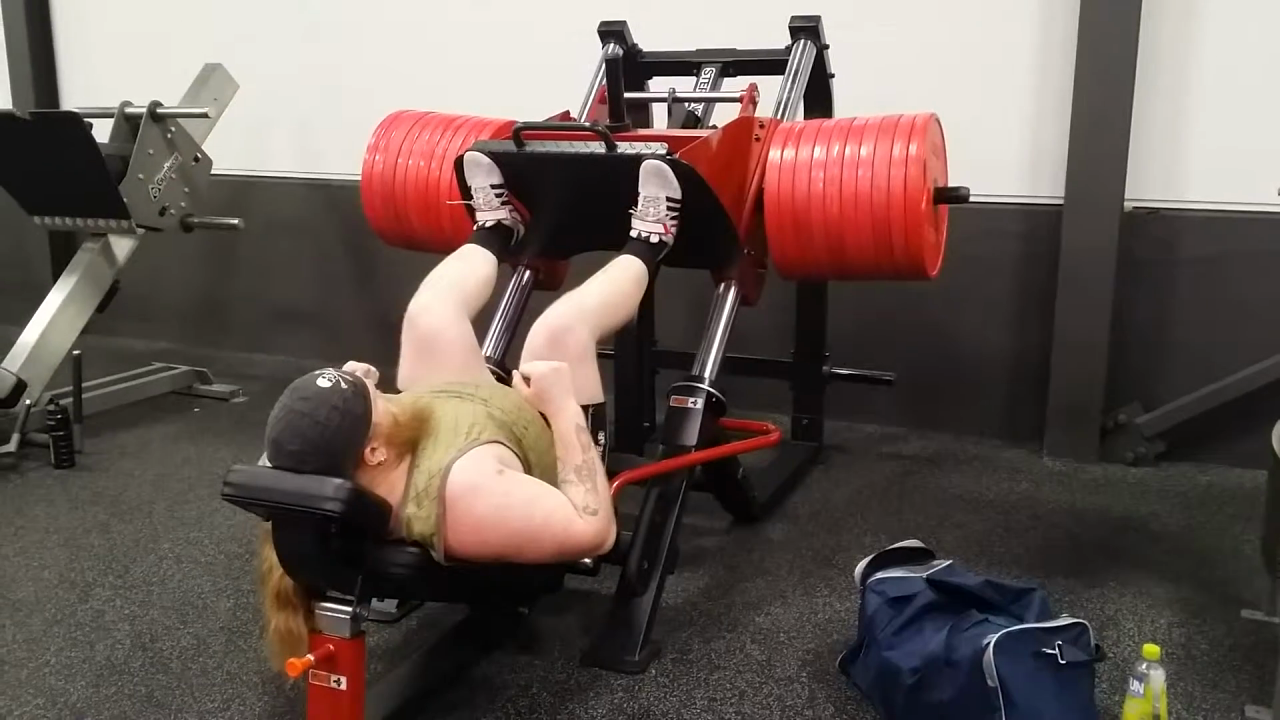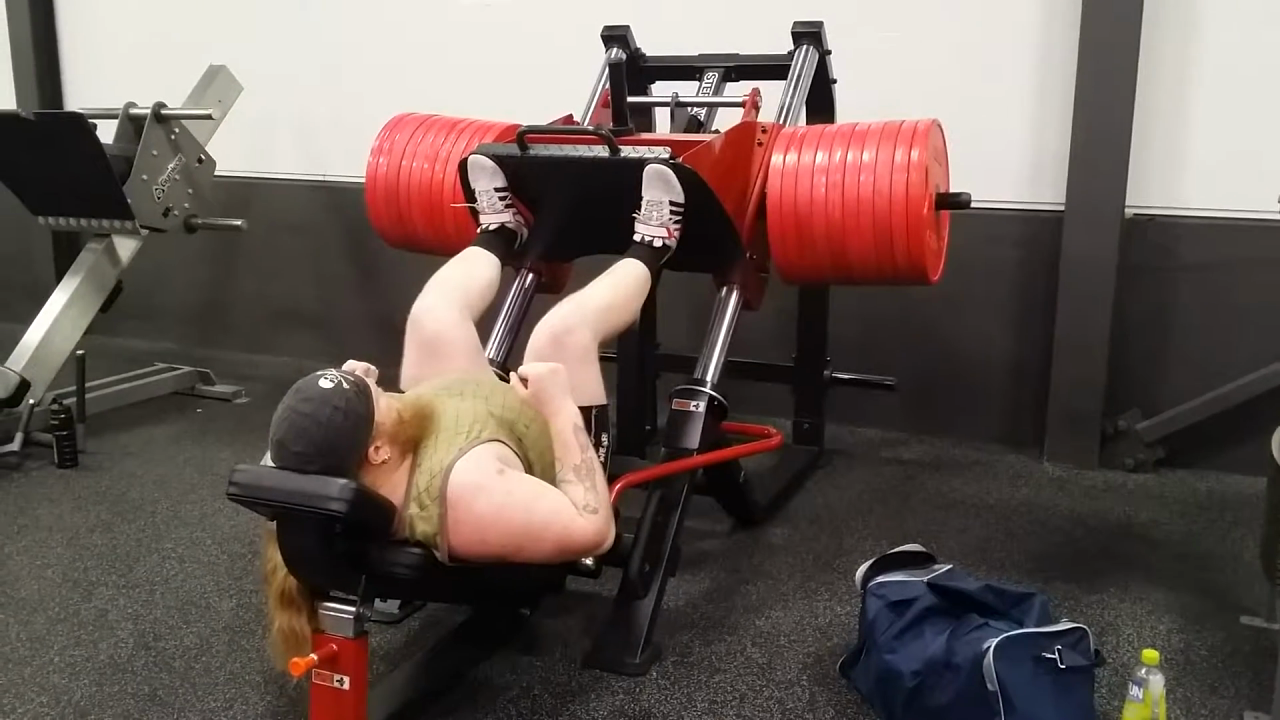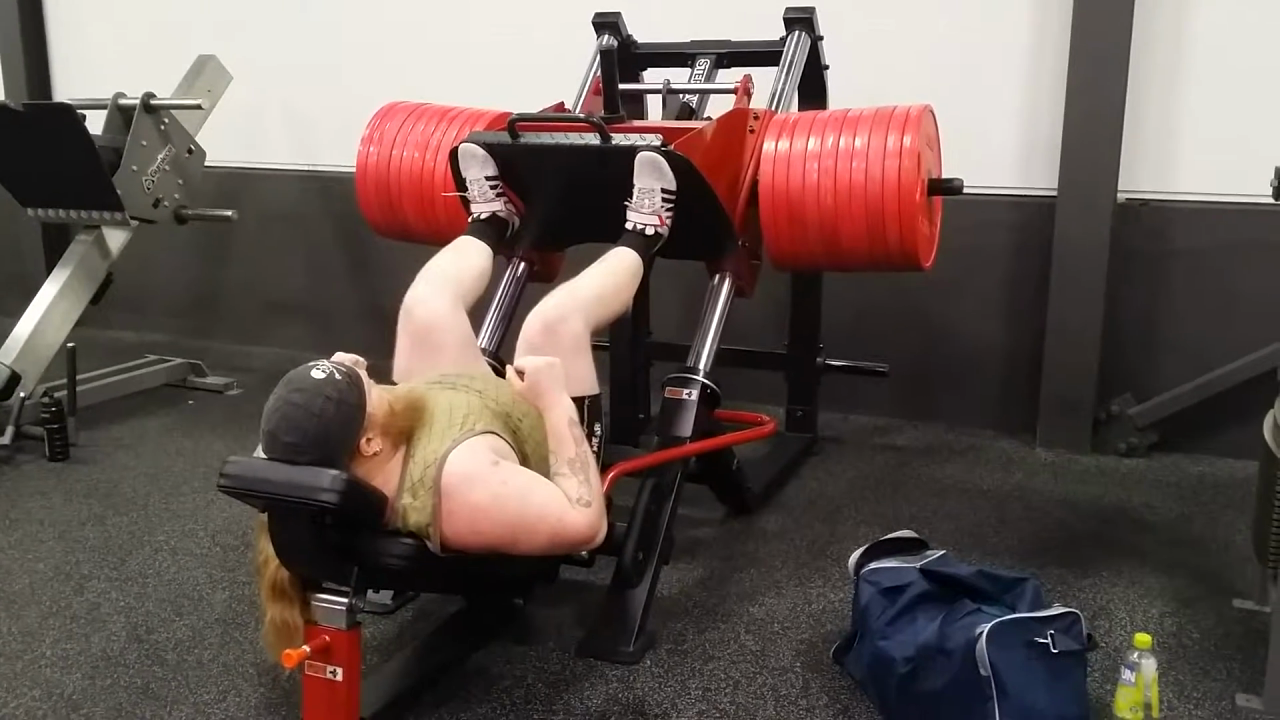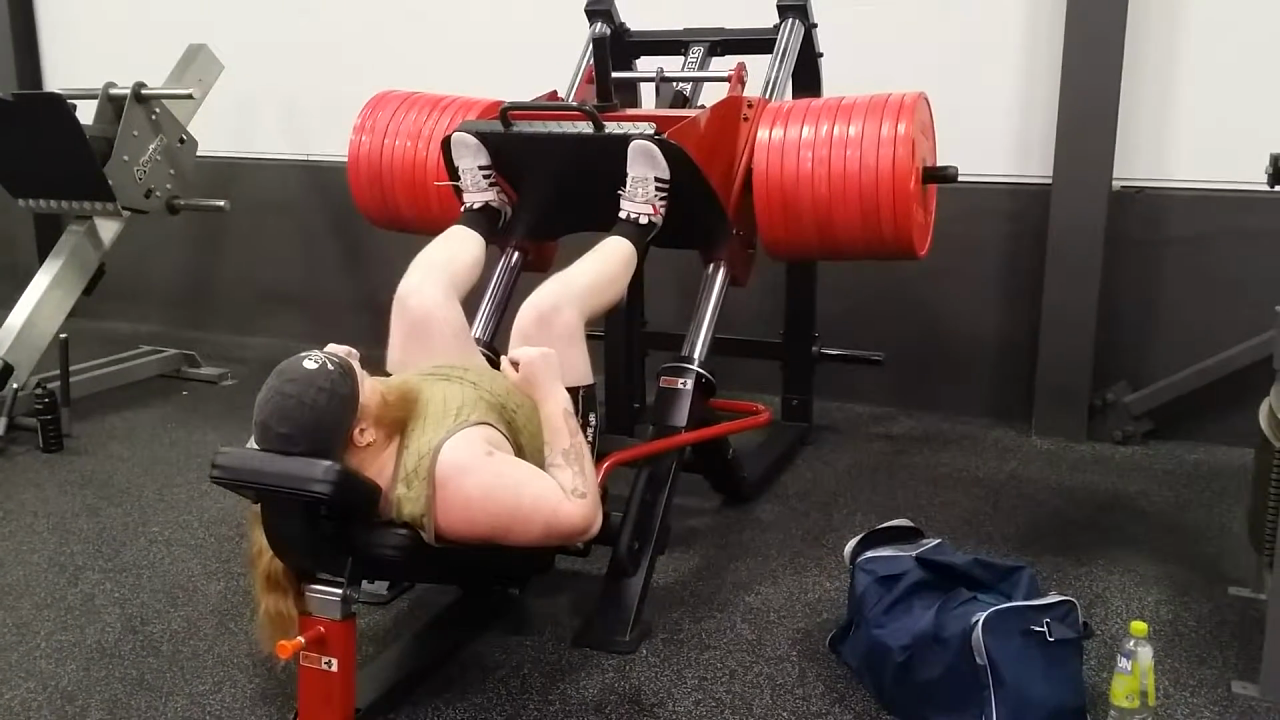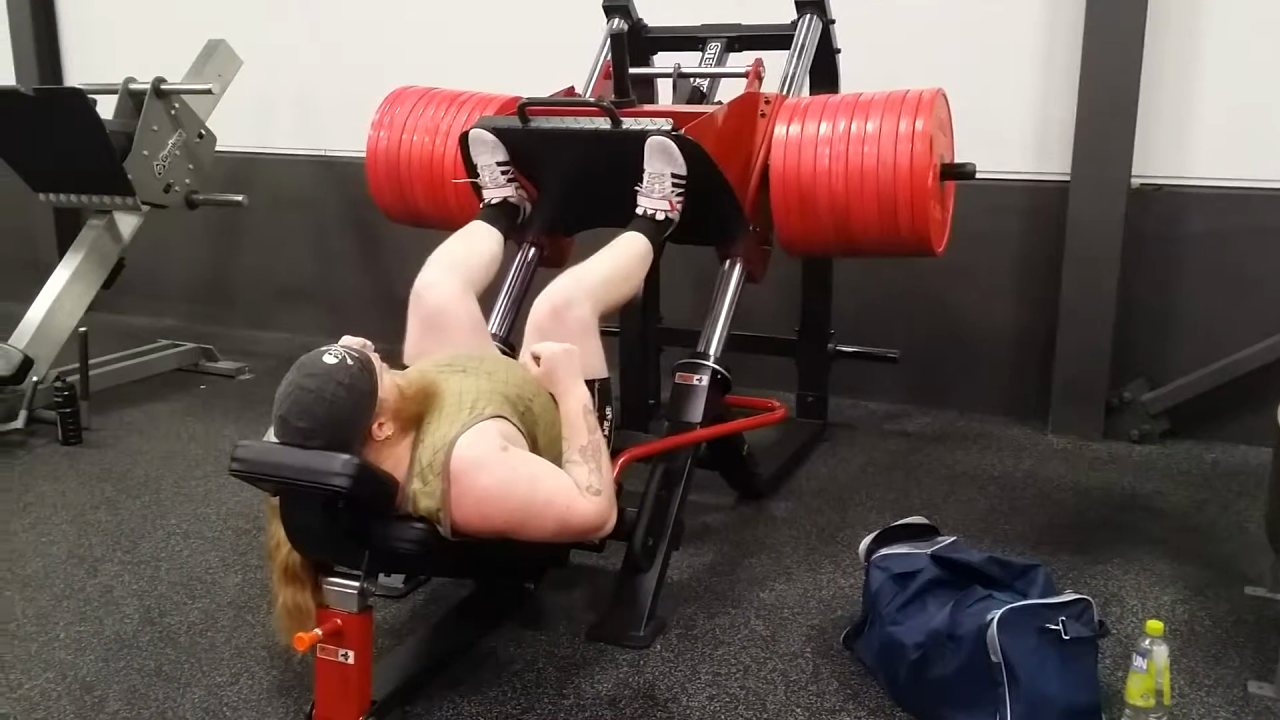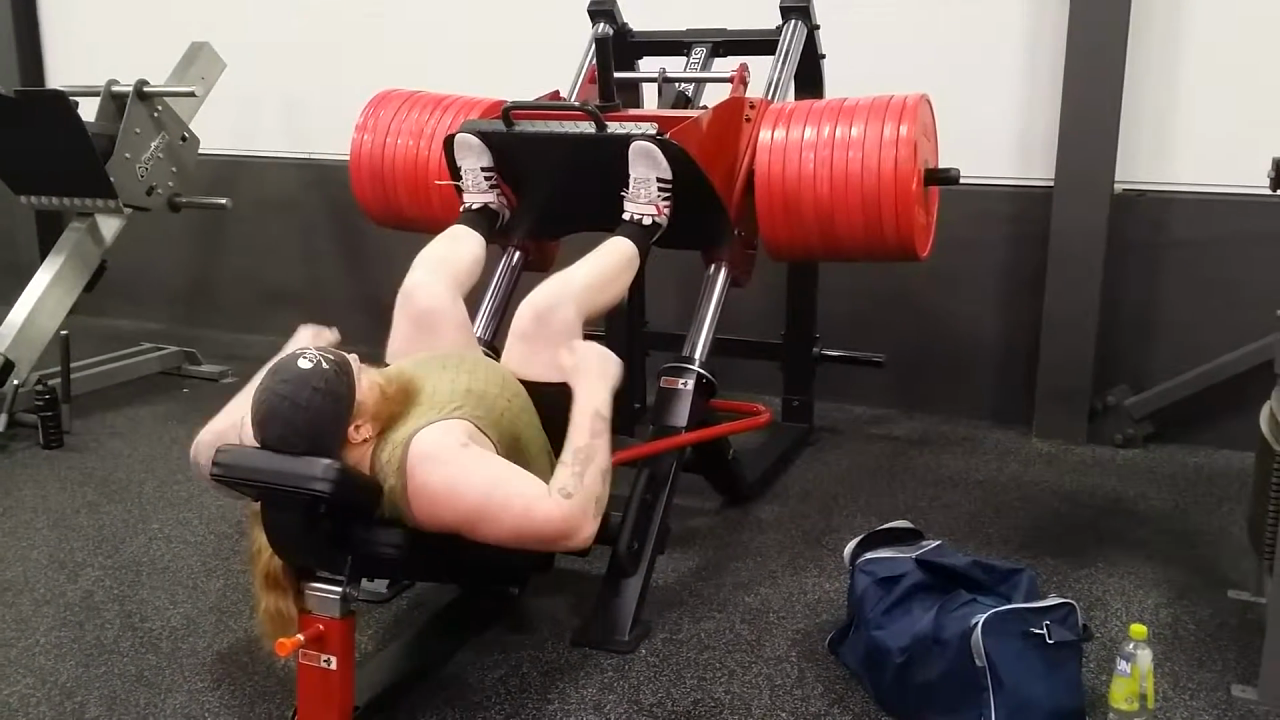
dt=0.7s
person 1, frame 1
left shoulder: (307, 477)
right shoulder: (464, 494)
right elbow: (594, 531)
left wrist: (352, 395)
right wrist: (562, 407)
right hip: (550, 451)
left knee: (431, 313)
right knee: (562, 330)
left ankle: (496, 226)
right ankle: (647, 244)
person 1, frame 2
left shoulder: (311, 473)
right shoulder: (466, 492)
right elbow: (593, 530)
left wrist: (352, 393)
right wrist: (559, 409)
right hip: (553, 457)
left knee: (434, 315)
right knee: (564, 331)
left ankle: (499, 232)
right ankle: (649, 248)
person 1, frame 3
left shoulder: (301, 462)
right shoulder: (458, 484)
right elbow: (586, 525)
left wrist: (342, 386)
right wrist: (555, 402)
right hip: (545, 437)
left knee: (428, 305)
right knee: (555, 321)
left ankle: (491, 221)
right ankle: (642, 236)
person 1, frame 4
left shoulder: (298, 459)
right shoulder: (453, 473)
right elbow: (581, 516)
left wrist: (330, 379)
right wrist: (551, 393)
right hip: (540, 429)
left knee: (420, 295)
right knee: (549, 311)
left ankle: (482, 210)
right ankle: (635, 226)
person 1, frame 5
left shoulder: (313, 456)
right shoulder: (468, 468)
right elbow: (595, 513)
left wrist: (339, 379)
right wrist: (569, 389)
right hip: (559, 437)
left knee: (438, 288)
right knee: (563, 305)
left ankle: (502, 206)
right ankle: (653, 222)
person 1, frame 6
left shoulder: (294, 458)
right shoulder: (430, 464)
left elbow: (207, 450)
right elbow: (572, 522)
left wrist: (288, 355)
right wrist: (593, 393)
right hip: (535, 471)
left knee: (425, 291)
right knee: (545, 312)
left ankle: (483, 212)
right ankle: (640, 227)
